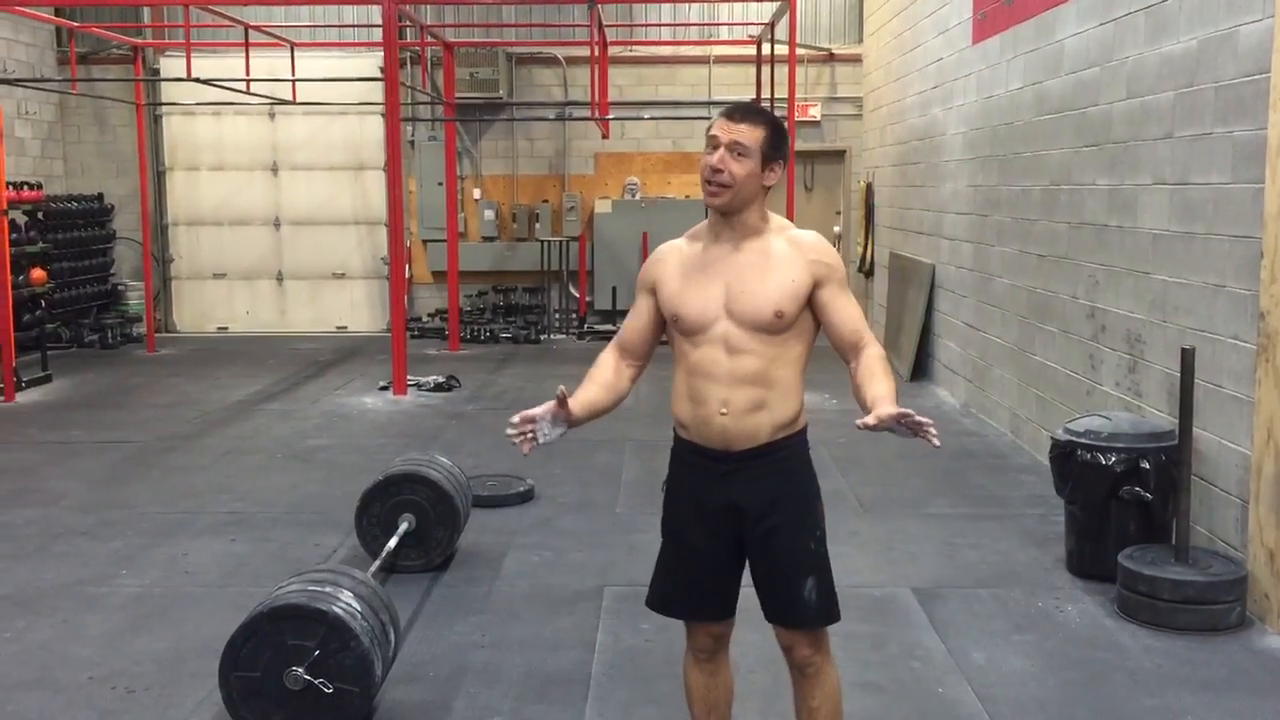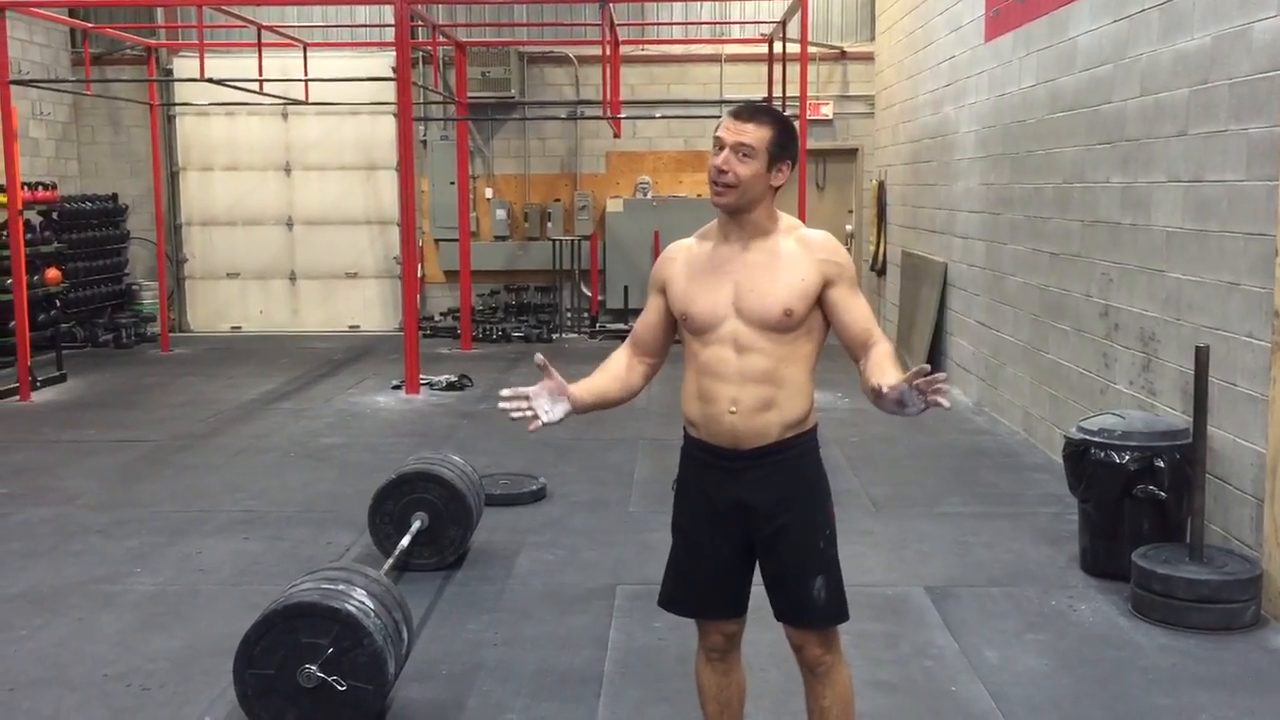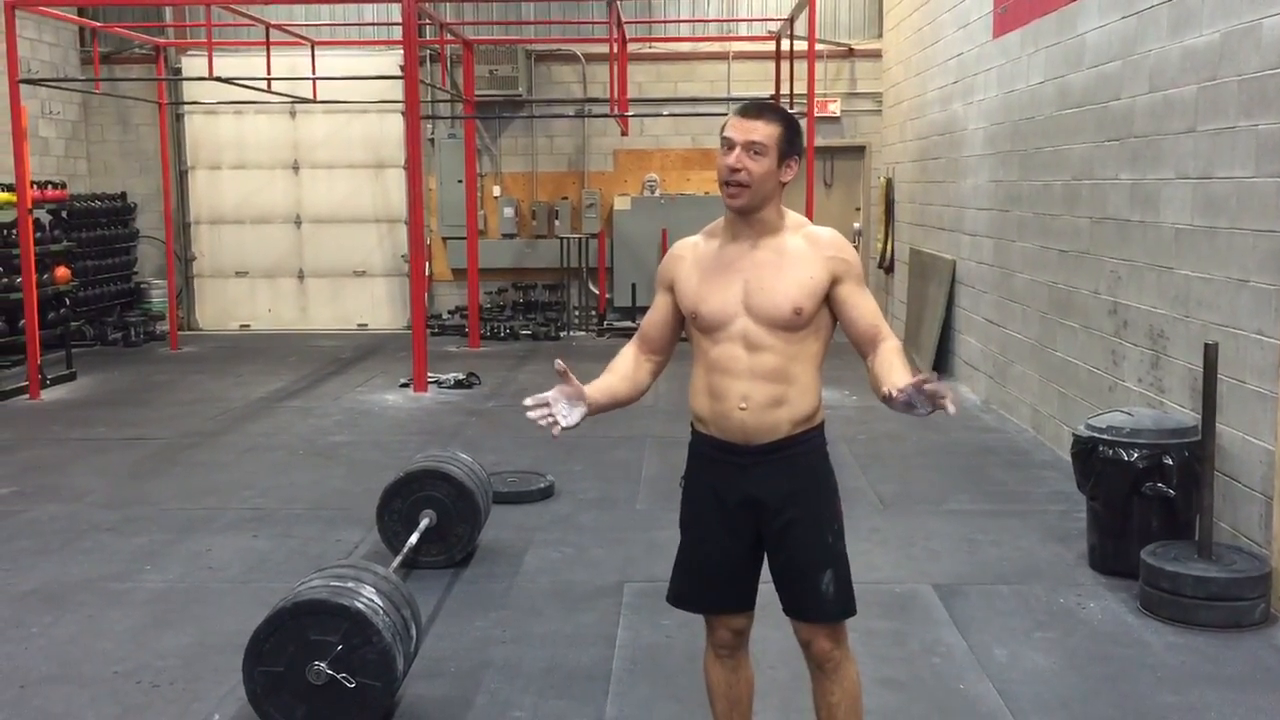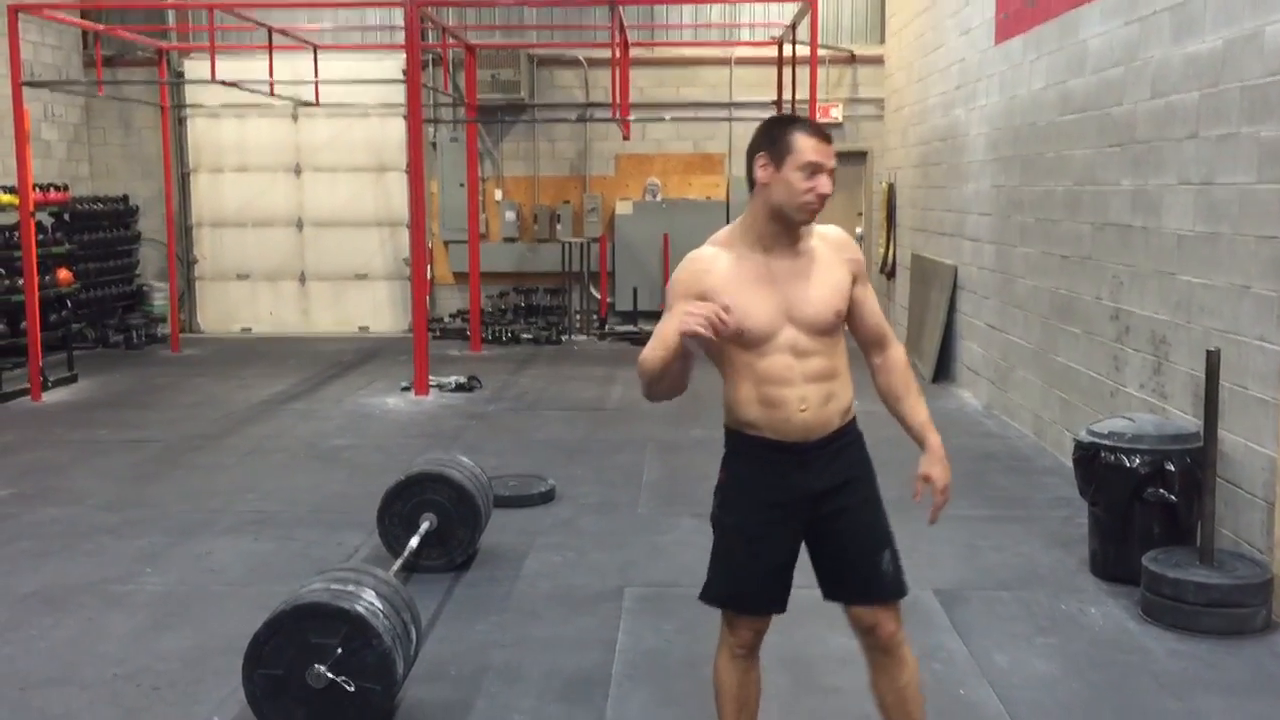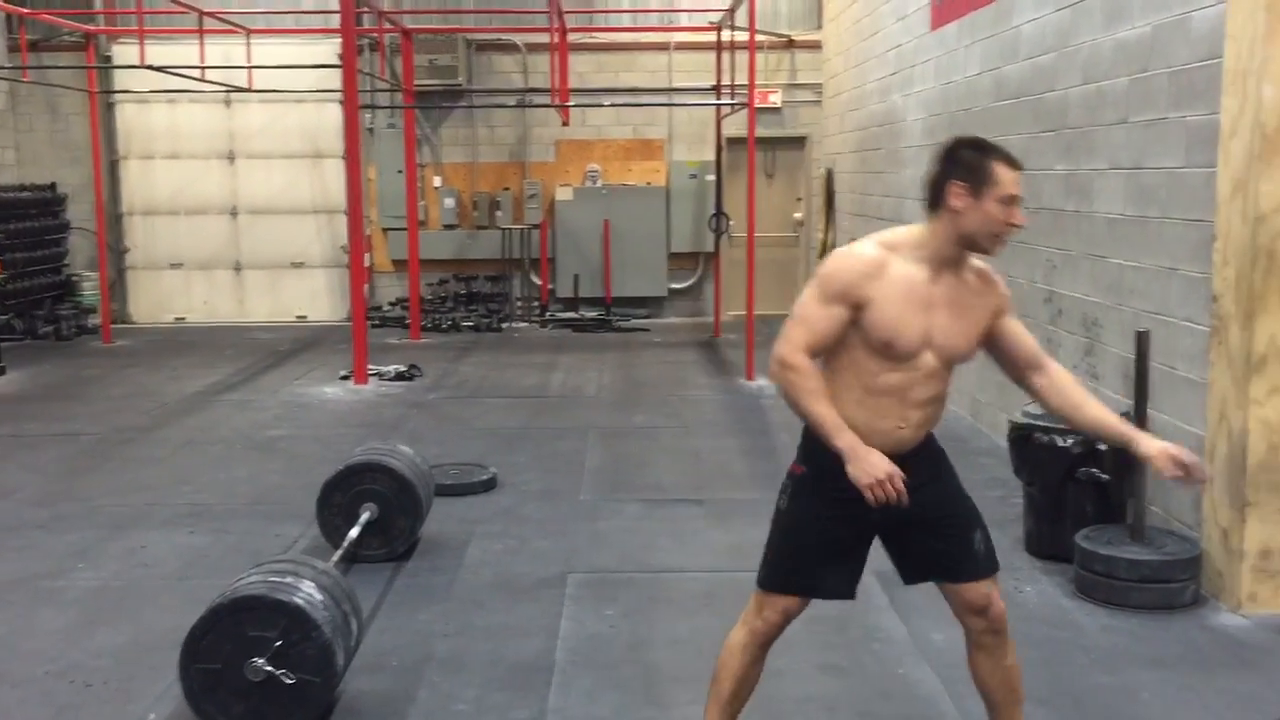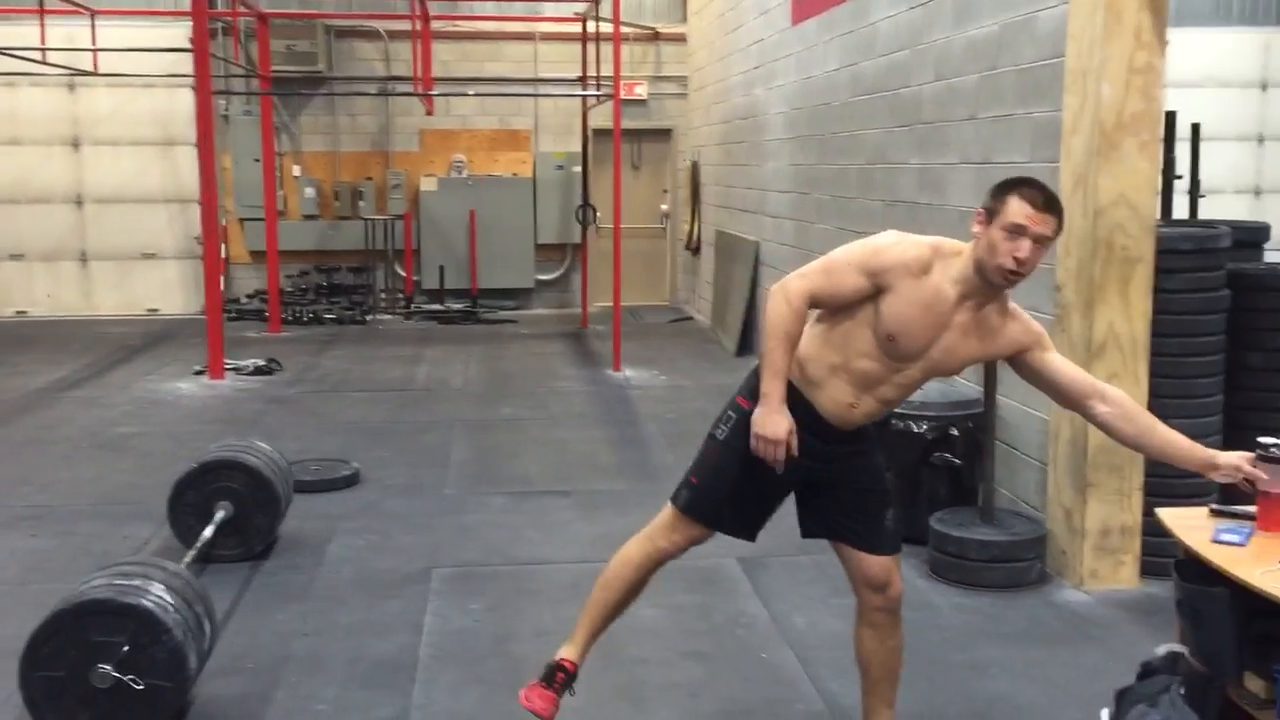
dt=0.5s
person 1, frame 1
left shoulder: (809, 254)
right shoulder: (666, 261)
left elbow: (860, 347)
right elbow: (625, 356)
left wrist: (882, 405)
right wrist: (572, 410)
left hip: (779, 469)
right hip: (694, 471)
left knee: (805, 644)
right knee: (704, 636)
person 1, frame 2
left shoulder: (819, 254)
right shoulder: (677, 260)
left elbow: (870, 346)
right elbow: (639, 355)
left wrist: (890, 387)
right wrist: (574, 396)
left hip: (789, 468)
right hip: (704, 470)
left knee: (816, 642)
right knee: (716, 636)
person 1, frame 3
left shoulder: (827, 251)
right shoulder: (684, 257)
left elbow: (878, 341)
right elbow: (647, 352)
left wrist: (902, 386)
right wrist: (593, 395)
left hip: (797, 465)
right hip: (713, 467)
left knee: (823, 640)
right knee: (724, 632)
person 1, frame 4
left shoulder: (839, 250)
right shoulder: (703, 269)
left elbow: (882, 350)
right elbow: (654, 387)
left wrist: (930, 443)
right wrist: (682, 344)
left hip: (841, 460)
right hip: (755, 466)
left knee: (881, 628)
right knee: (741, 632)
person 1, frame 5
left shoulder: (985, 291)
right shoulder: (861, 267)
left elbow: (1042, 375)
right elbow: (788, 359)
left wrist: (1140, 441)
right wrist: (854, 455)
left hip: (919, 463)
right hip: (835, 464)
left knee: (986, 612)
right knee: (770, 612)
person 1, frame 6
left shoulder: (1013, 331)
right shoulder: (904, 257)
left elbow: (1101, 402)
right elbow: (788, 295)
left wrist: (1210, 460)
right wrist: (771, 402)
left hip: (850, 441)
right hip: (779, 414)
left knee: (883, 591)
right knee: (672, 533)
right ankle: (568, 659)
